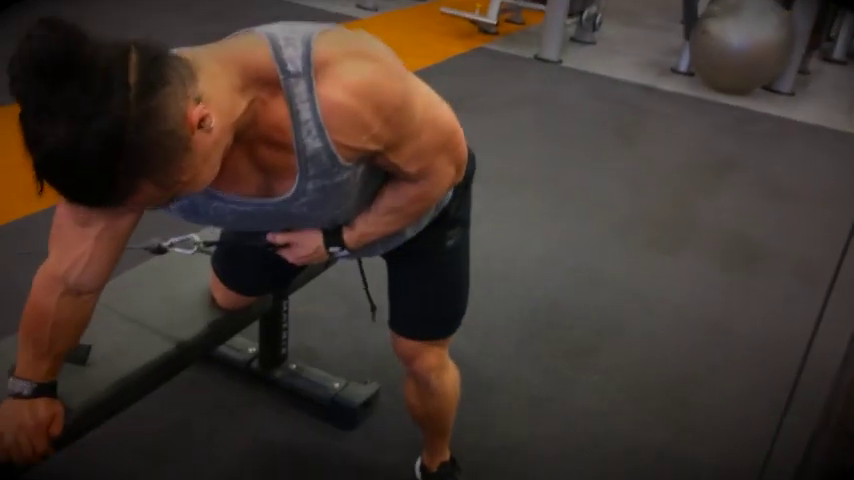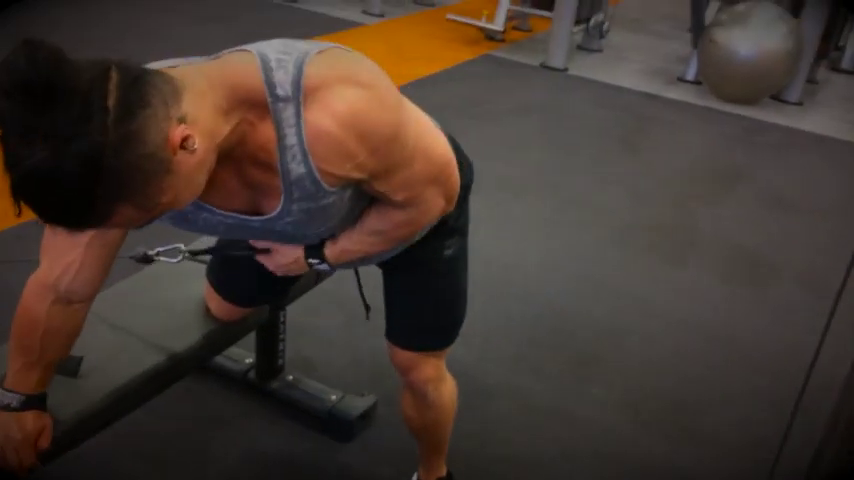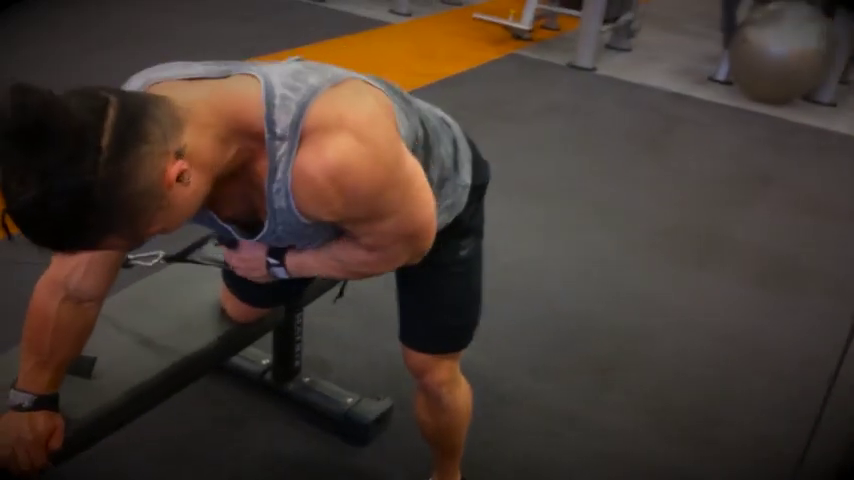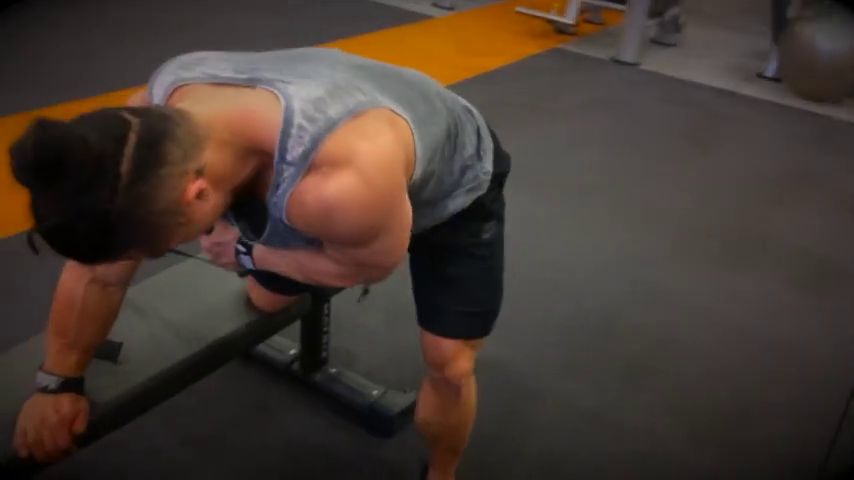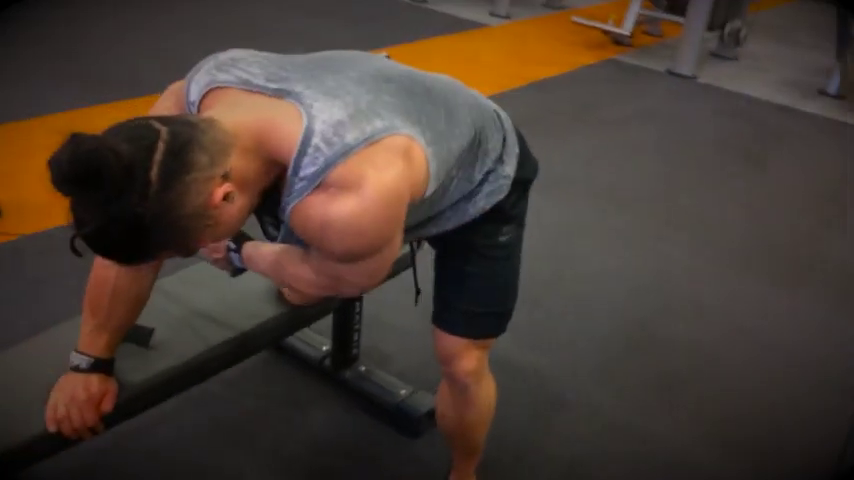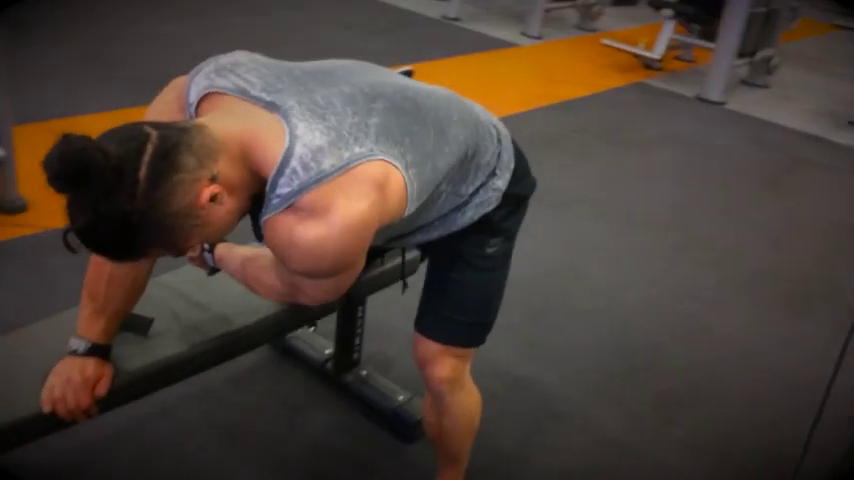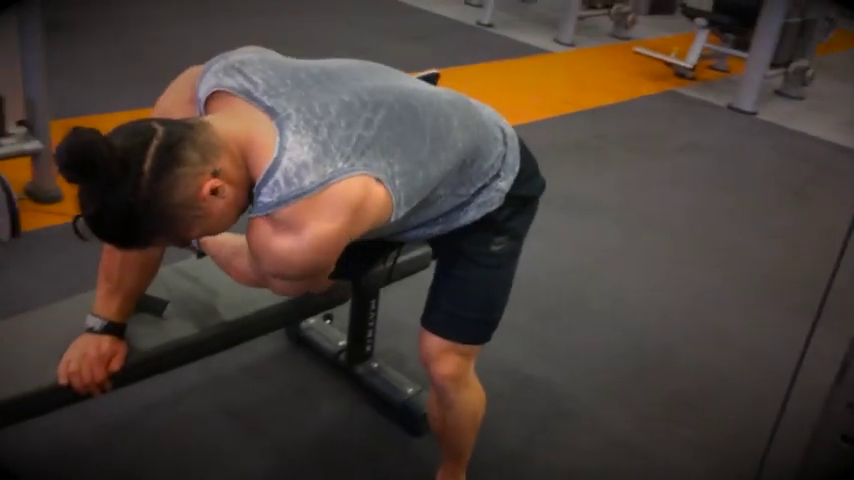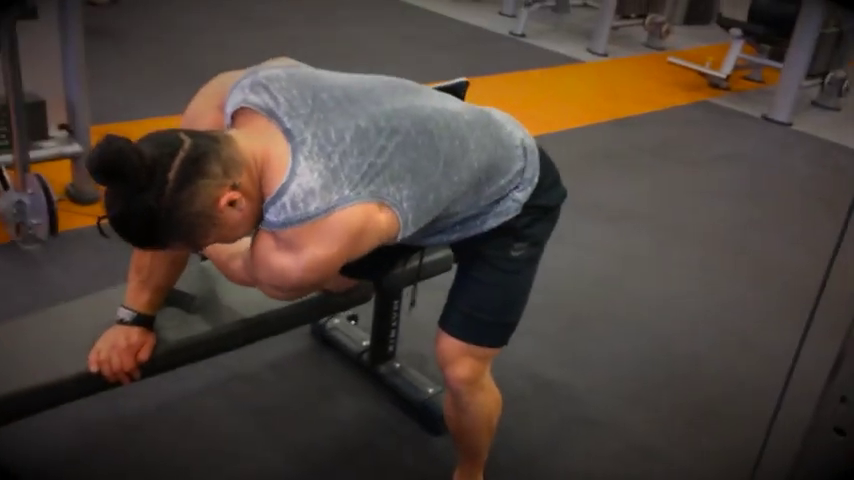
dt=0.2s
person 1, frame 1
left shoulder: (342, 91)
right shoulder: (120, 138)
left elbow: (443, 162)
right elbow: (70, 280)
left wrist: (339, 239)
left hip: (420, 193)
left knee: (421, 358)
right knee: (228, 297)
person 1, frame 2
left shoulder: (333, 114)
right shoulder: (110, 146)
left elbow: (432, 190)
right elbow: (61, 288)
left wrist: (320, 253)
left hip: (421, 195)
left knee: (417, 368)
right knee: (223, 308)
person 1, frame 3
left shoulder: (332, 154)
right shoulder: (121, 145)
left elbow: (409, 240)
right elbow: (72, 286)
left wrist: (280, 263)
left hip: (435, 194)
left knee: (431, 370)
right knee: (240, 309)
person 1, frame 4
left shoulder: (340, 182)
right shoulder: (152, 114)
left elbow: (374, 263)
right elbow: (100, 272)
left wrist: (249, 253)
right wrist: (58, 382)
left hip: (454, 181)
left knee: (448, 363)
right knee: (266, 297)
person 1, frame 5
left shoulder: (348, 202)
right shoulder: (185, 107)
left elbow: (342, 281)
right elbow: (130, 255)
left wrist: (240, 253)
right wrist: (90, 362)
left hip: (482, 181)
right hip: (412, 148)
left knee: (460, 363)
right knee: (297, 293)
person 1, frame 6
left shoulder: (320, 221)
right shoulder: (186, 101)
left elbow: (310, 290)
right elbow: (133, 230)
left wrist: (215, 253)
right wrist: (89, 347)
left hip: (479, 189)
right hip: (404, 153)
left knee: (440, 368)
right knee: (297, 284)
person 1, frame 7
left shoulder: (298, 229)
right shoulder: (196, 93)
left elbow: (269, 274)
right elbow: (145, 212)
left wrist: (205, 241)
right wrist: (104, 324)
left hip: (489, 186)
right hip: (414, 151)
left knee: (444, 364)
right knee: (317, 277)
person 1, frame 8
left shoulder: (303, 245)
right shoulder: (224, 99)
left elbow: (249, 267)
right elbow: (171, 211)
left wrist: (205, 246)
right wrist: (135, 316)
left hip: (512, 194)
right hip: (435, 160)
left knee: (460, 367)
